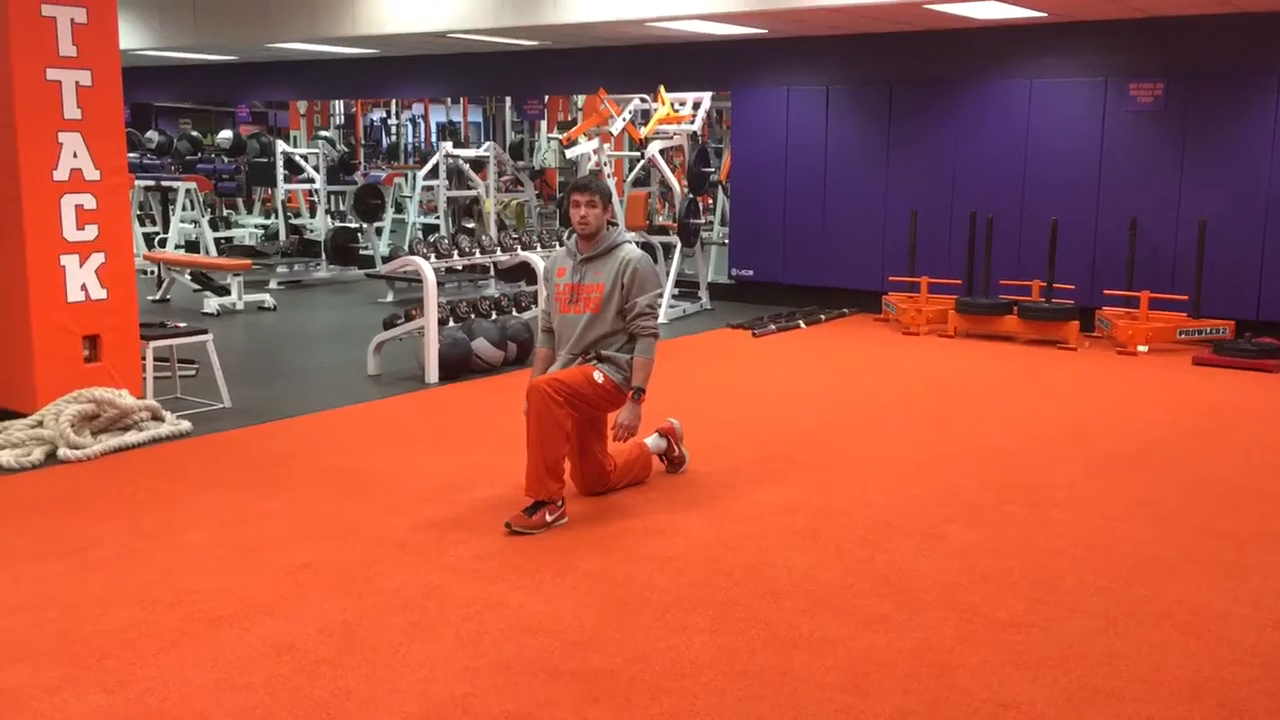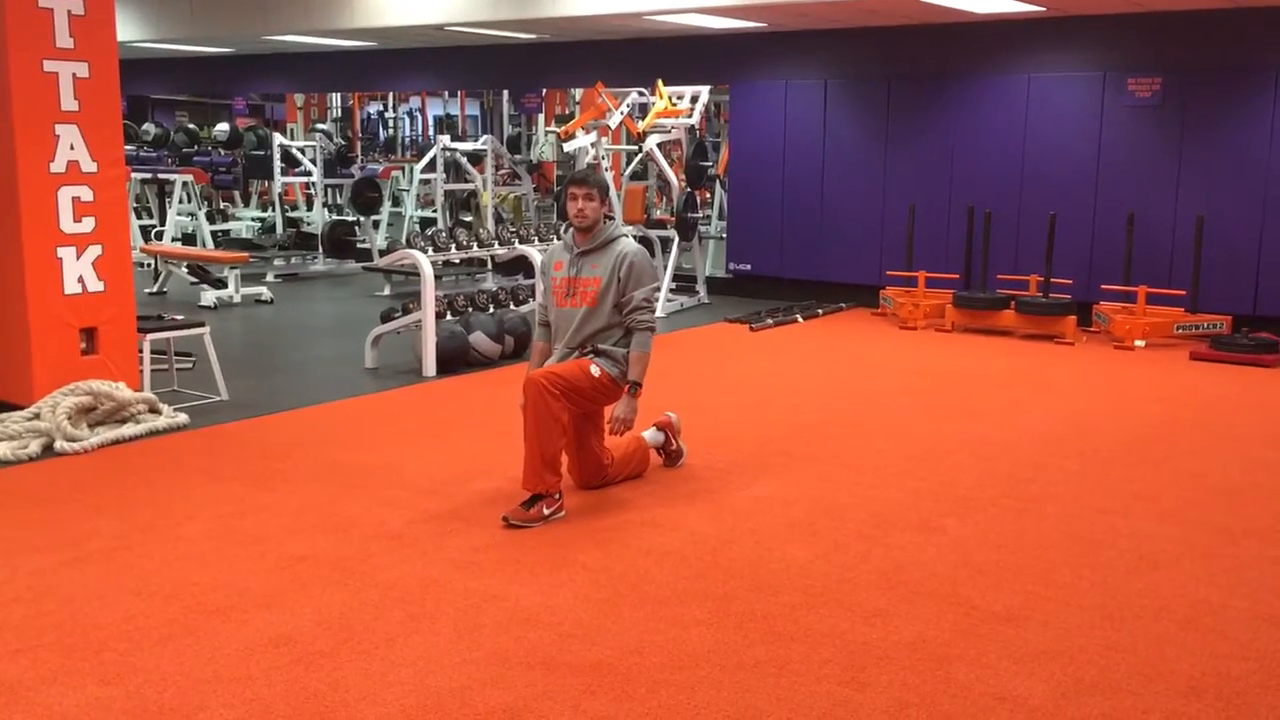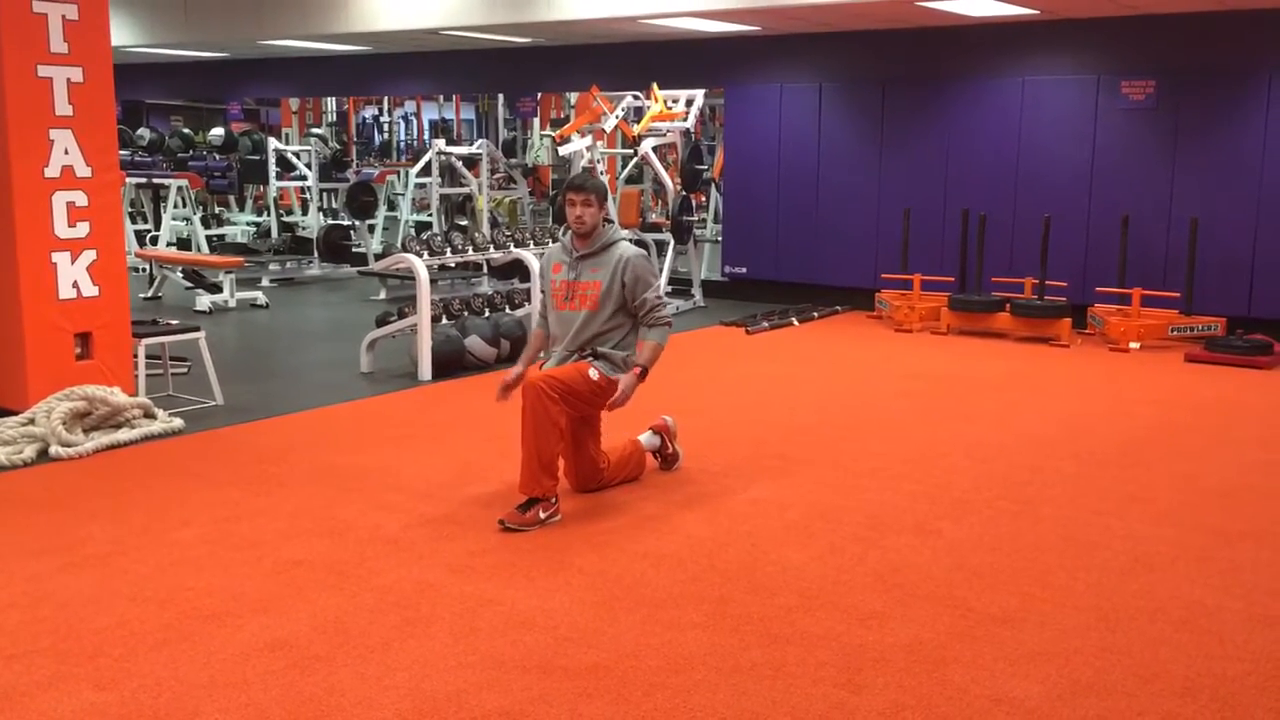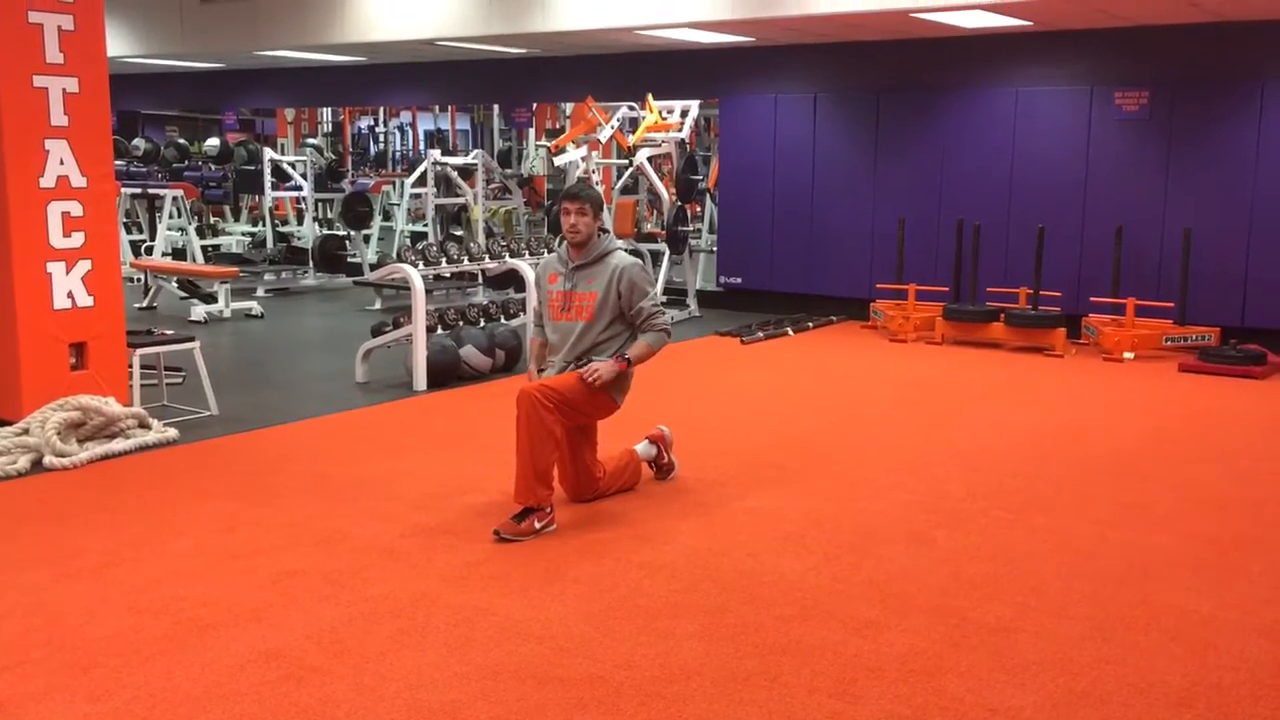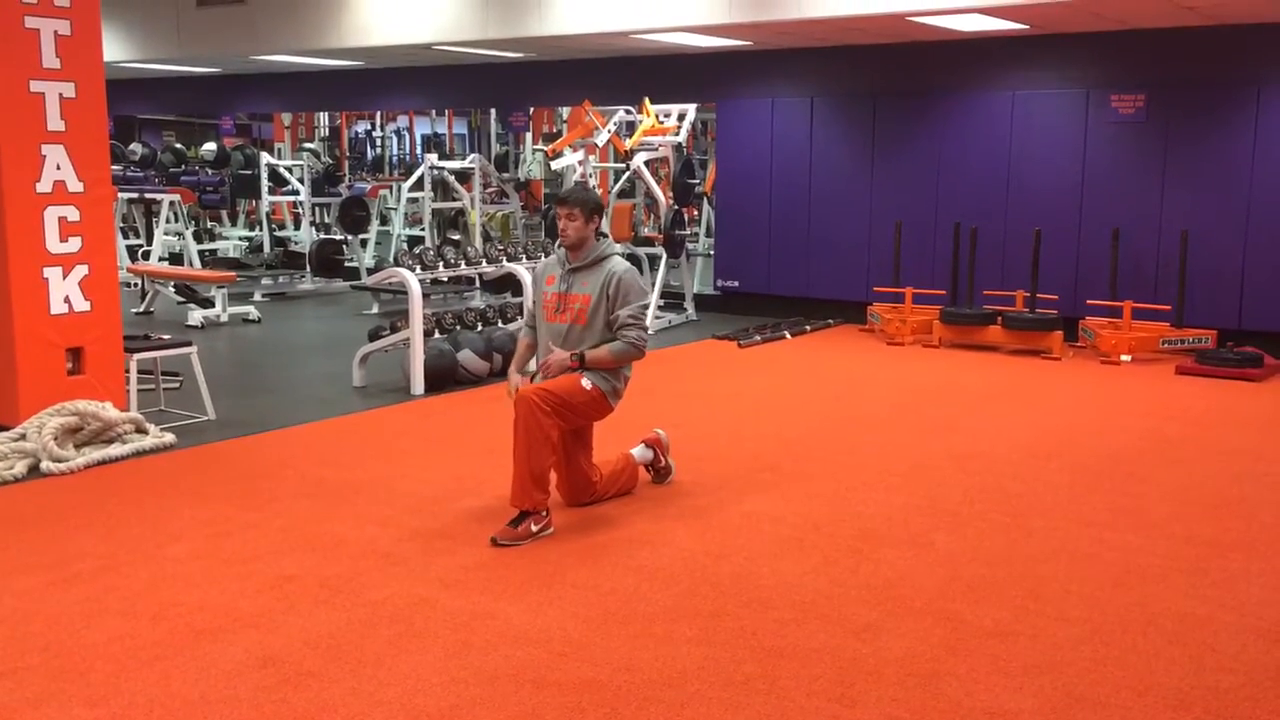
dt=1s
person 1, frame 1
left shoulder: (631, 262)
right shoulder: (557, 263)
left elbow: (645, 335)
right elbow: (547, 331)
left wrist: (635, 399)
right wrist: (532, 392)
left hip: (609, 372)
right hip: (572, 376)
left knee: (545, 390)
right knee: (593, 480)
left ankle: (549, 502)
right ankle: (660, 441)
person 1, frame 2
left shoulder: (628, 255)
right shoulder: (553, 256)
left elbow: (642, 328)
right elbow: (544, 325)
left wrist: (631, 394)
right wrist: (528, 387)
left hip: (606, 366)
right hip: (568, 370)
left knee: (542, 384)
right knee: (590, 474)
left ankle: (546, 495)
right ankle: (657, 436)
person 1, frame 3
left shoulder: (628, 259)
right shoulder: (553, 258)
left elbow: (658, 322)
left wrist: (636, 374)
right wrist: (523, 364)
left hip: (603, 370)
right hip: (565, 369)
left knee: (539, 388)
right knee: (587, 478)
left ankle: (542, 498)
right ankle: (655, 439)
person 1, frame 4
left shoulder: (624, 268)
right shoulder: (548, 268)
left elbow: (658, 329)
left wrist: (618, 364)
right wrist: (535, 367)
left hip: (601, 383)
right hip: (560, 380)
left knee: (532, 398)
right knee: (583, 488)
left ankle: (537, 508)
right ankle: (651, 449)
person 1, frame 5
left shoulder: (618, 274)
right shoulder: (546, 269)
left elbow: (634, 345)
right elbow: (531, 326)
left wrist: (575, 358)
right wrist: (515, 369)
left hip: (596, 381)
right hip: (557, 385)
left knee: (531, 399)
right knee: (579, 491)
left ankle: (533, 512)
right ankle: (647, 453)
